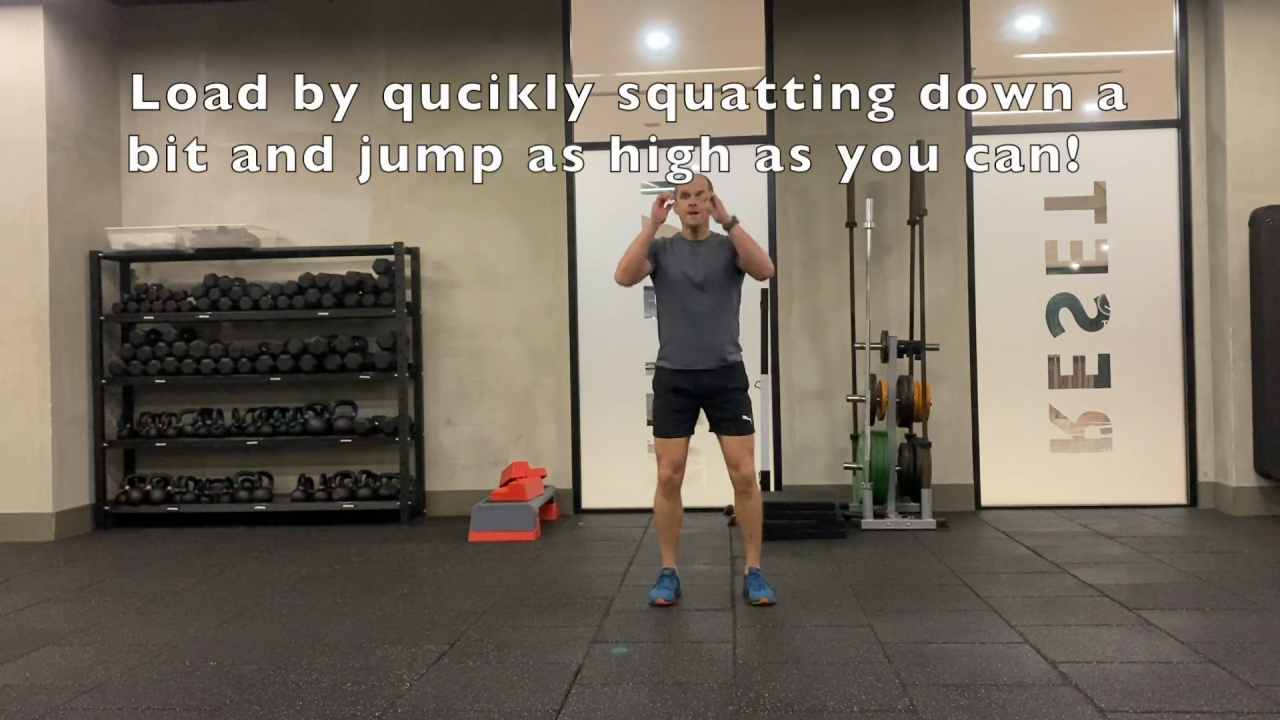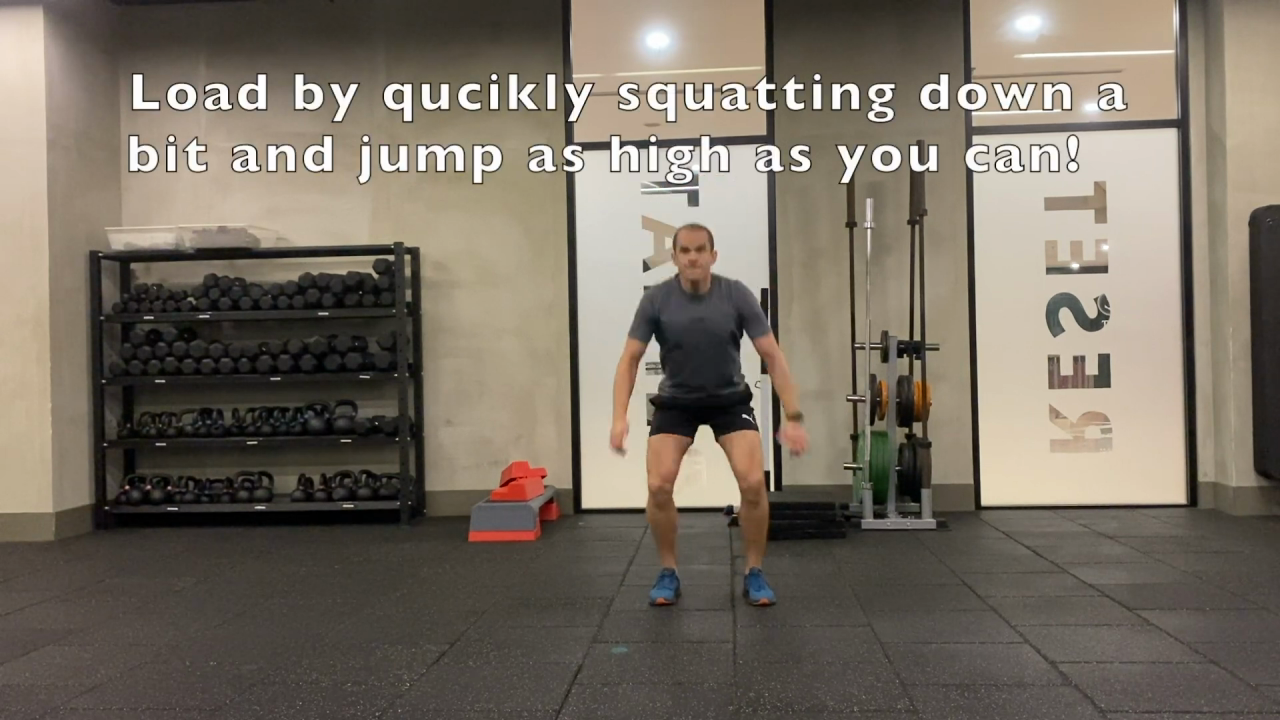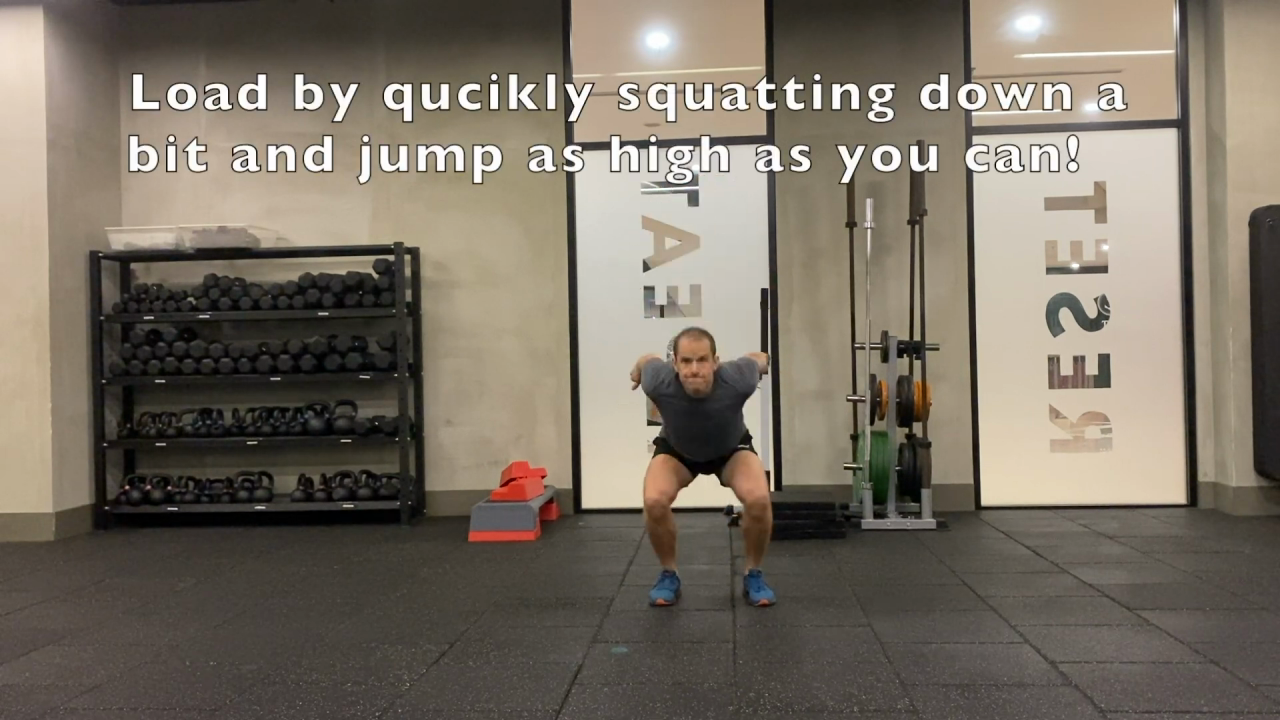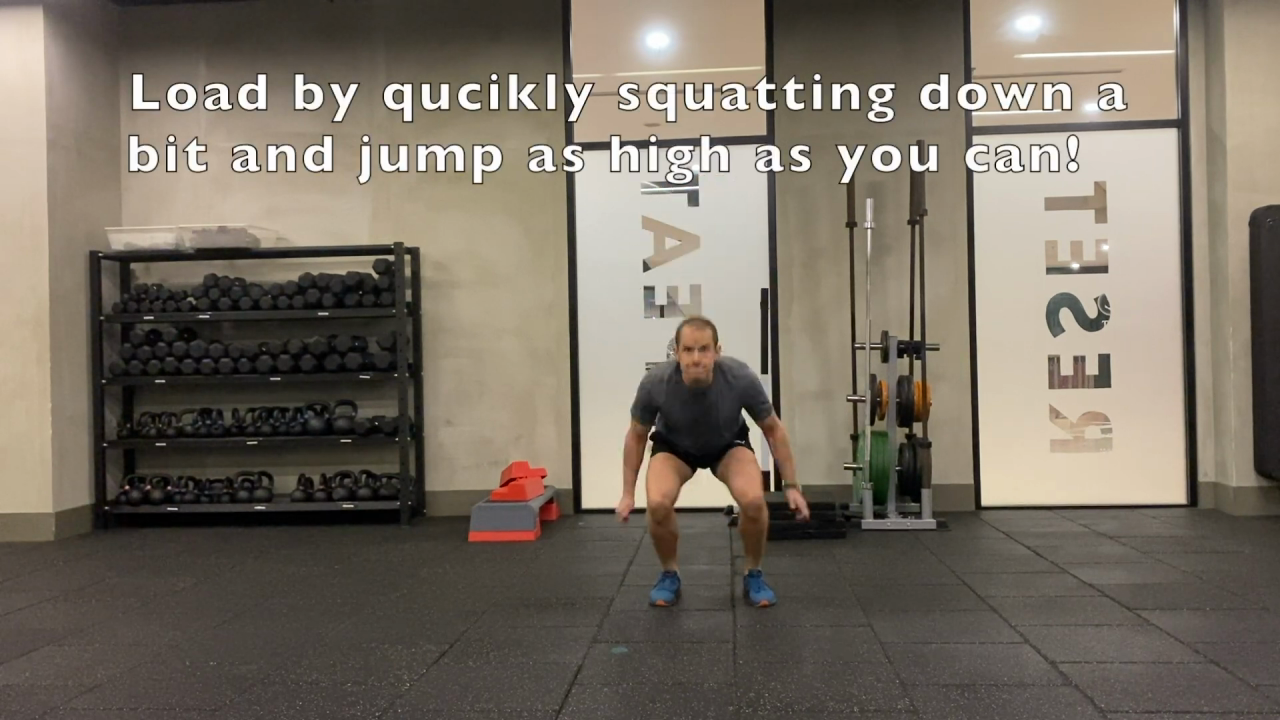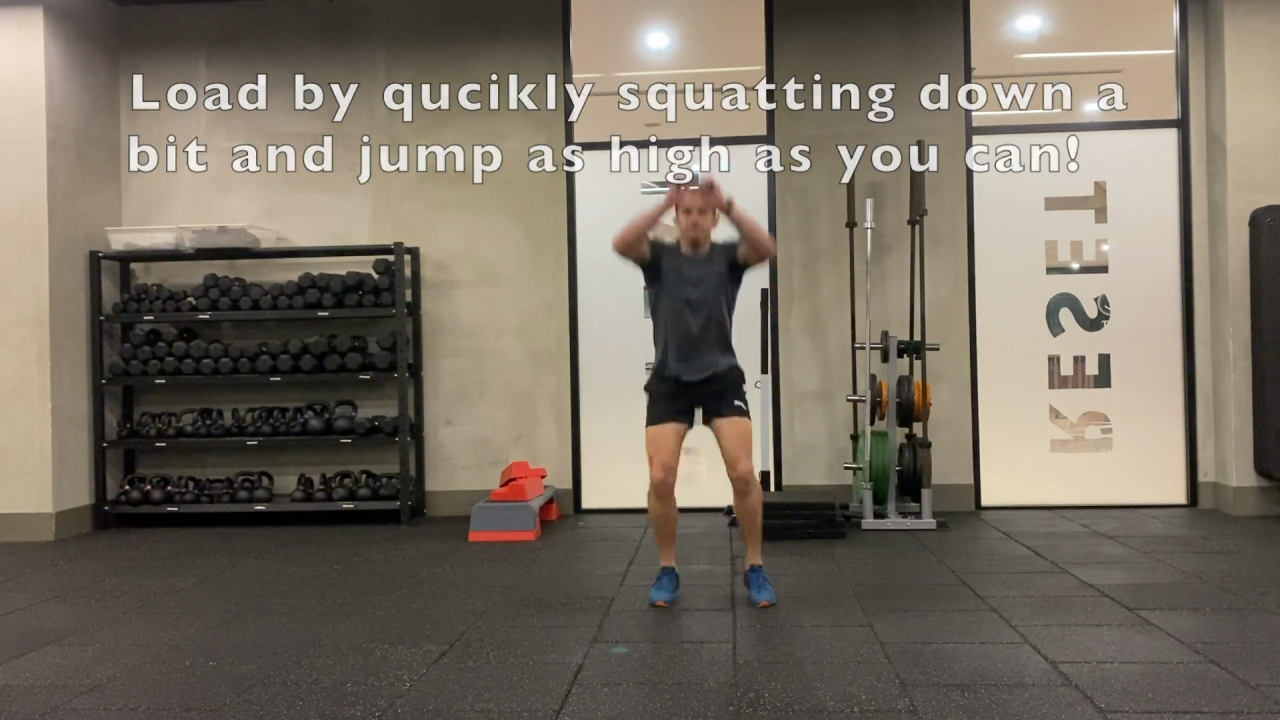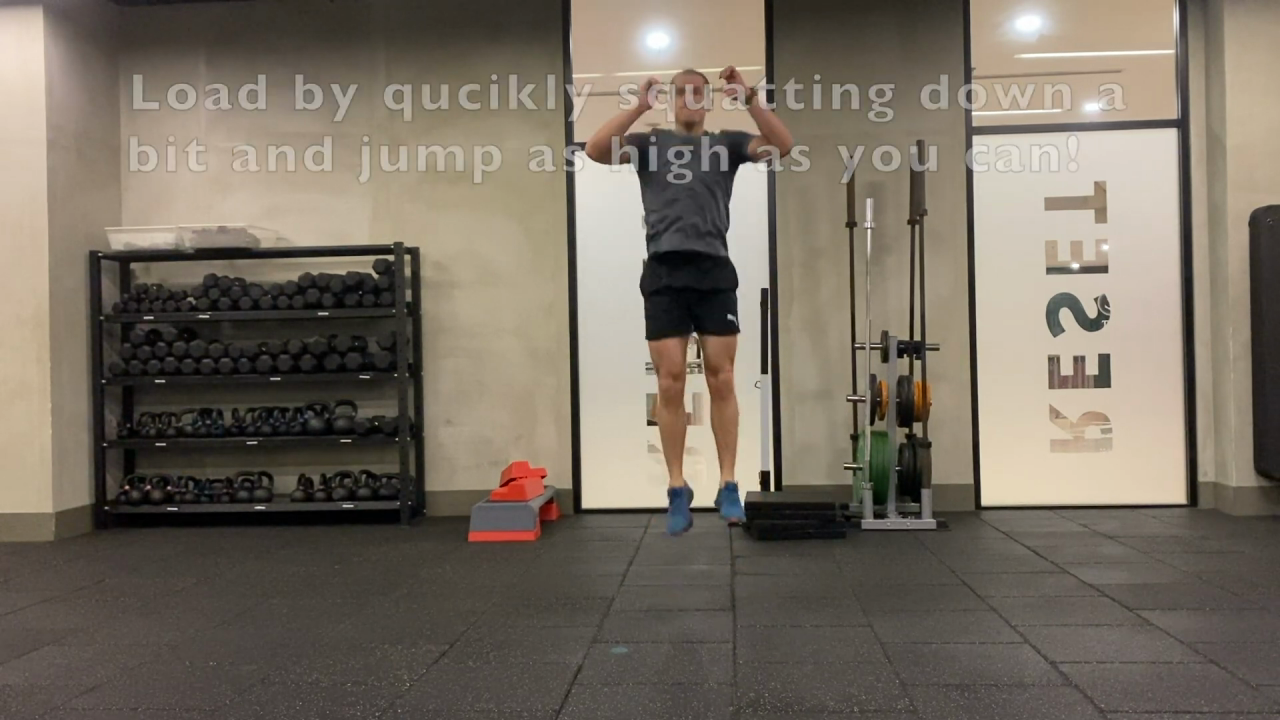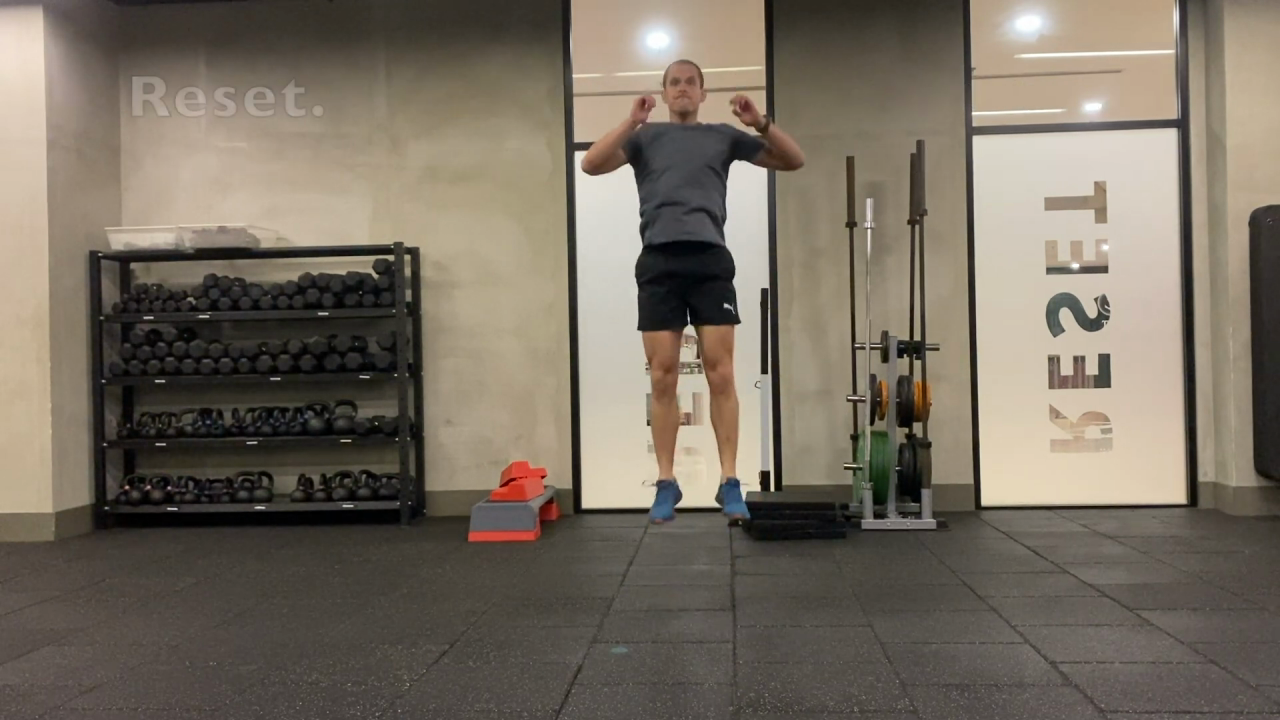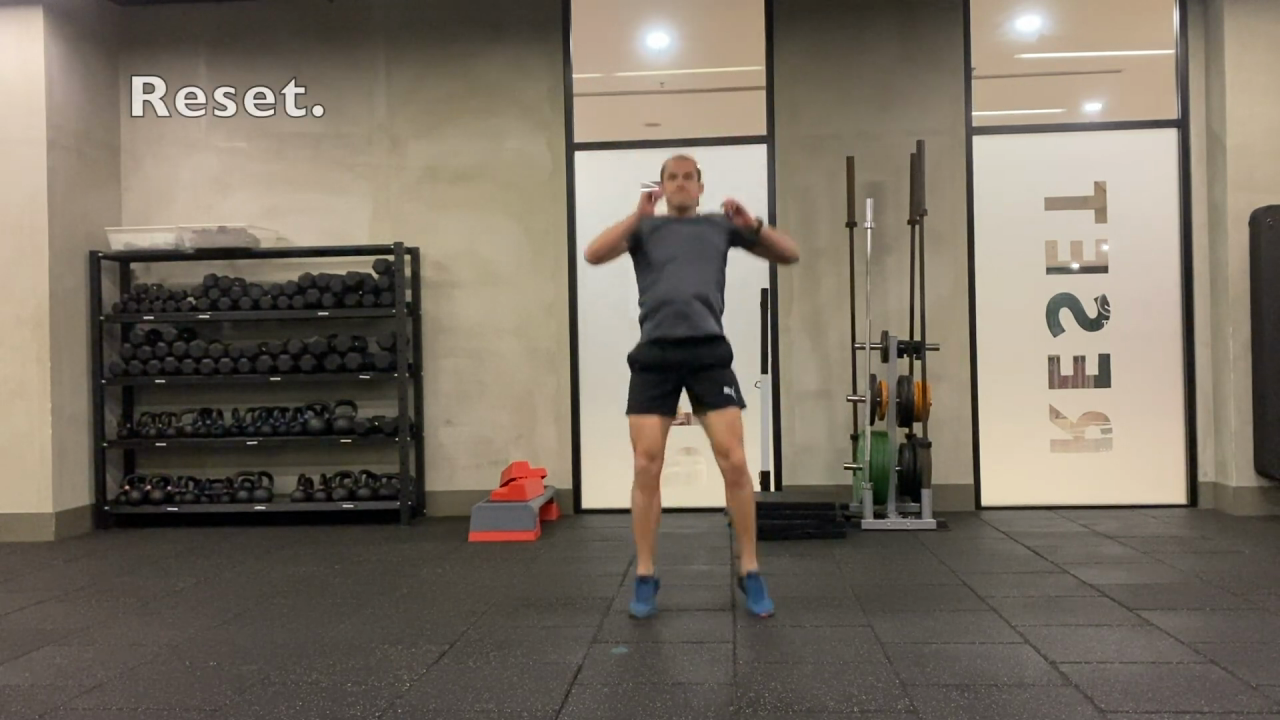
dt=0.2s
person 1, frame 1
left shoulder: (732, 245)
right shoulder: (659, 247)
left elbow: (764, 270)
right elbow: (623, 277)
left wrist: (730, 221)
right wrist: (651, 225)
left hip: (727, 377)
right hip: (673, 380)
left knee: (744, 476)
right knee: (669, 479)
left ankle: (754, 571)
right ankle: (668, 572)
person 1, frame 2
left shoulder: (736, 295)
right shoulder: (656, 298)
left elbow: (773, 355)
right elbow: (629, 360)
left wrist: (792, 416)
right wrist: (620, 415)
left hip: (729, 400)
right hip: (675, 404)
left knee: (754, 484)
right knee: (658, 487)
left ankle: (754, 572)
right ankle: (668, 574)
person 1, frame 3
left shoulder: (737, 379)
right shoulder: (661, 382)
left elbow: (754, 362)
right elbow: (648, 362)
left wrist: (761, 360)
right wrist: (638, 369)
left hip: (729, 448)
right hip: (677, 452)
left knee: (758, 498)
right knee: (655, 500)
left ankle: (753, 572)
right ankle: (669, 573)
person 1, frame 4
left shoulder: (740, 378)
right shoulder: (657, 383)
left elbow: (773, 429)
right elbow: (636, 435)
left wrist: (792, 487)
right wrist: (628, 492)
left hip: (727, 443)
right hip: (677, 447)
left knee: (753, 499)
right knee: (657, 502)
left ankle: (753, 574)
right ankle: (669, 573)
person 1, frame 5
left shoulder: (729, 255)
right shoulder: (657, 255)
left elbow: (768, 249)
right elbow: (621, 245)
left wrist: (731, 209)
right wrist: (659, 209)
left hip: (720, 375)
right hip: (670, 378)
left knee: (743, 473)
right knee: (661, 477)
left ankle: (754, 567)
right ankle: (667, 567)
person 1, frame 6
left shoulder: (726, 145)
right shoulder: (648, 143)
left elbow: (782, 147)
right elbow: (595, 150)
left wrist: (749, 98)
right wrist: (637, 108)
left hip: (713, 271)
right hip: (663, 271)
left knee: (721, 381)
right knee: (670, 385)
left ankle: (728, 484)
right ankle: (677, 488)
person 1, frame 7
left shoulder: (724, 136)
right shoulder: (643, 137)
left elbow: (793, 161)
right elbow: (590, 166)
left wrist: (760, 123)
right wrist: (630, 123)
left hip: (710, 261)
right hip: (659, 262)
left knee: (720, 375)
right knee: (663, 378)
left ankle: (730, 482)
right ankle: (666, 482)
person 1, frame 8
left shoulder: (721, 227)
right shoulder: (645, 229)
left elbow: (788, 255)
right elbow: (594, 254)
left wrist: (752, 226)
right wrist: (638, 216)
left hip: (710, 358)
right hip: (655, 361)
left knee: (733, 465)
right knee: (647, 469)
left ankle: (749, 572)
right ankle: (645, 575)
